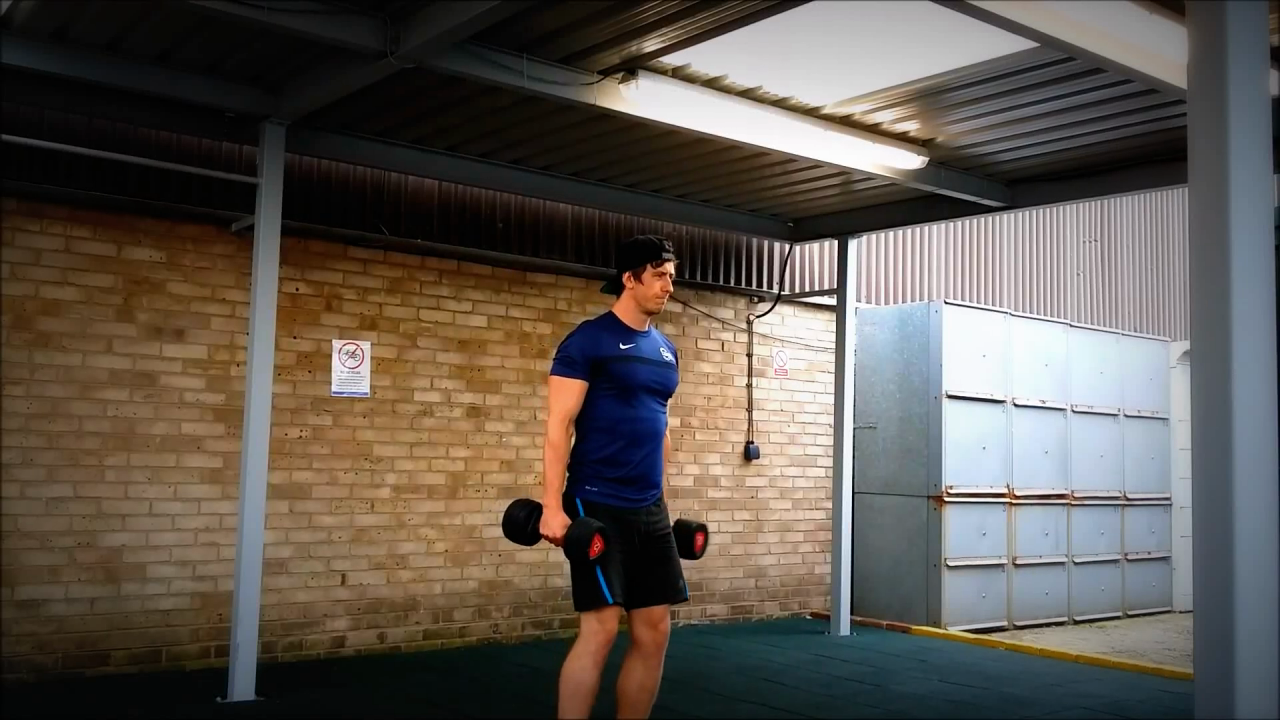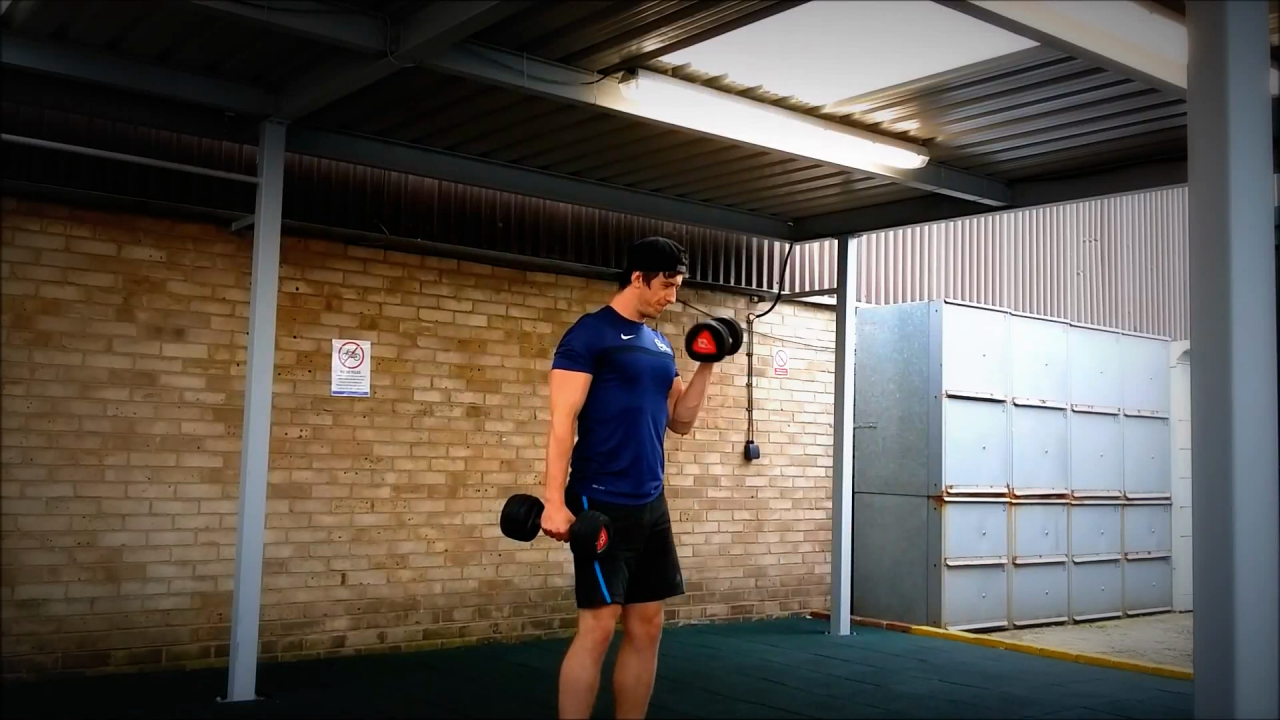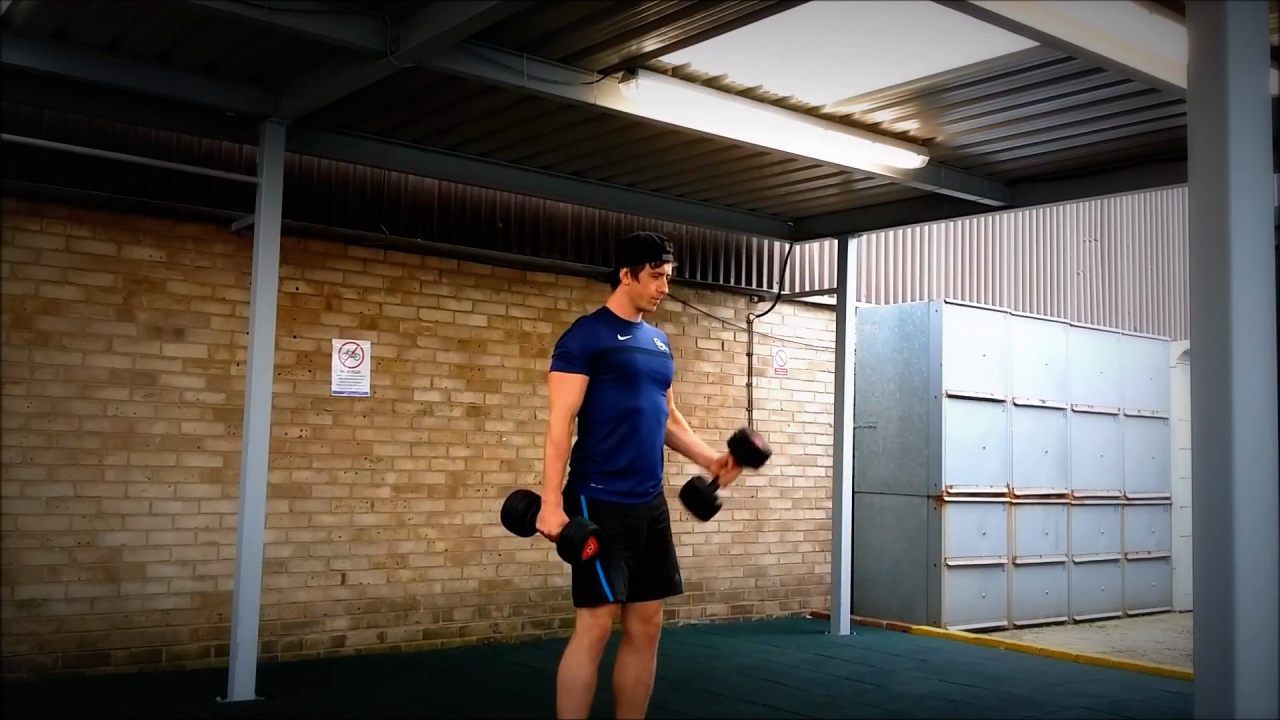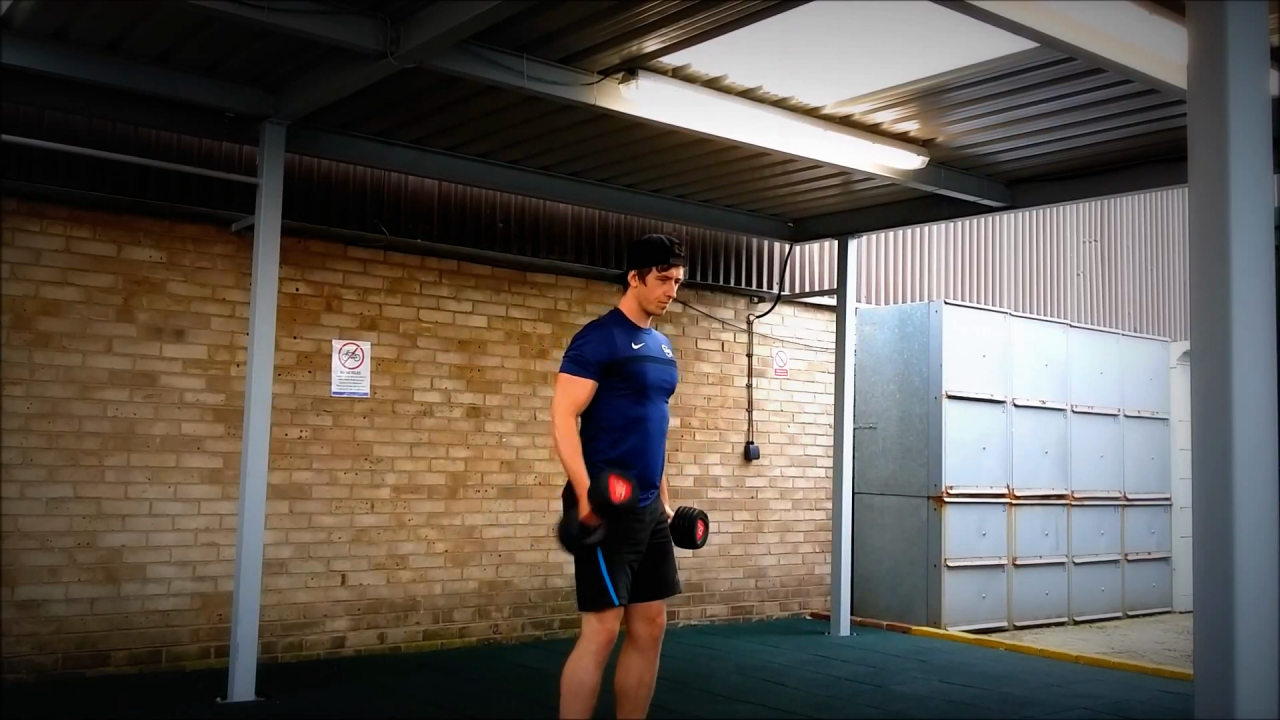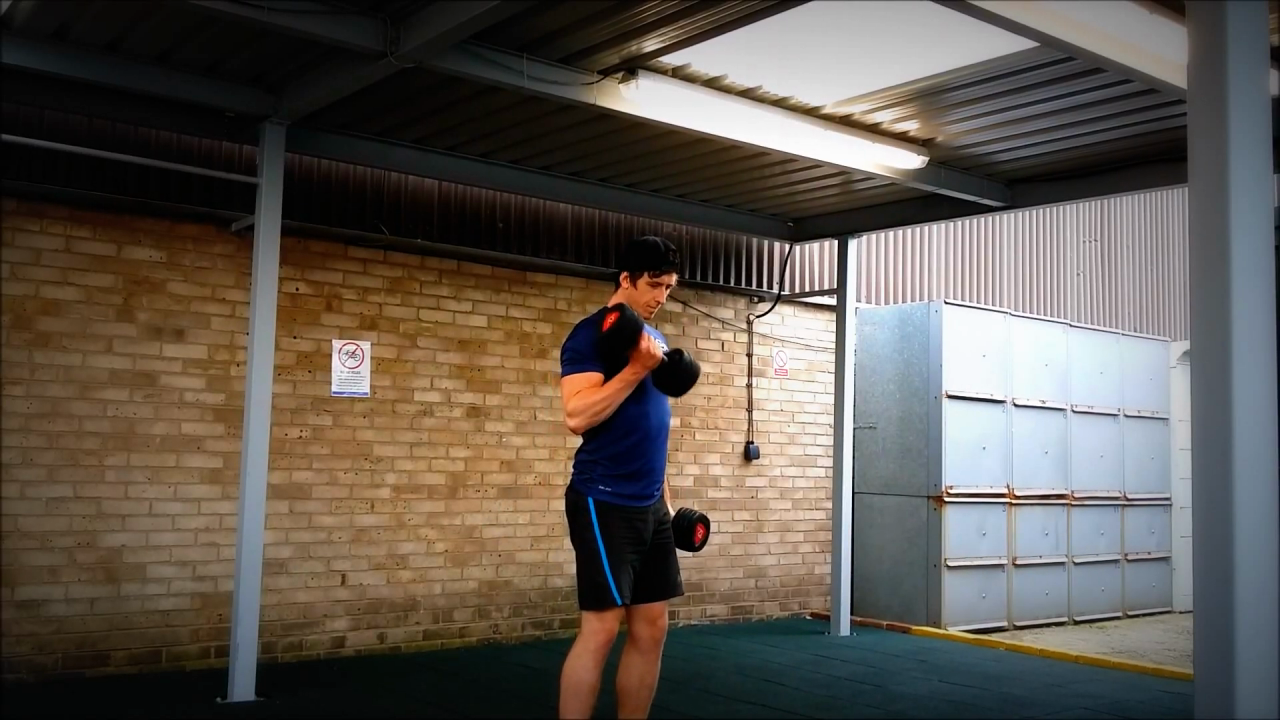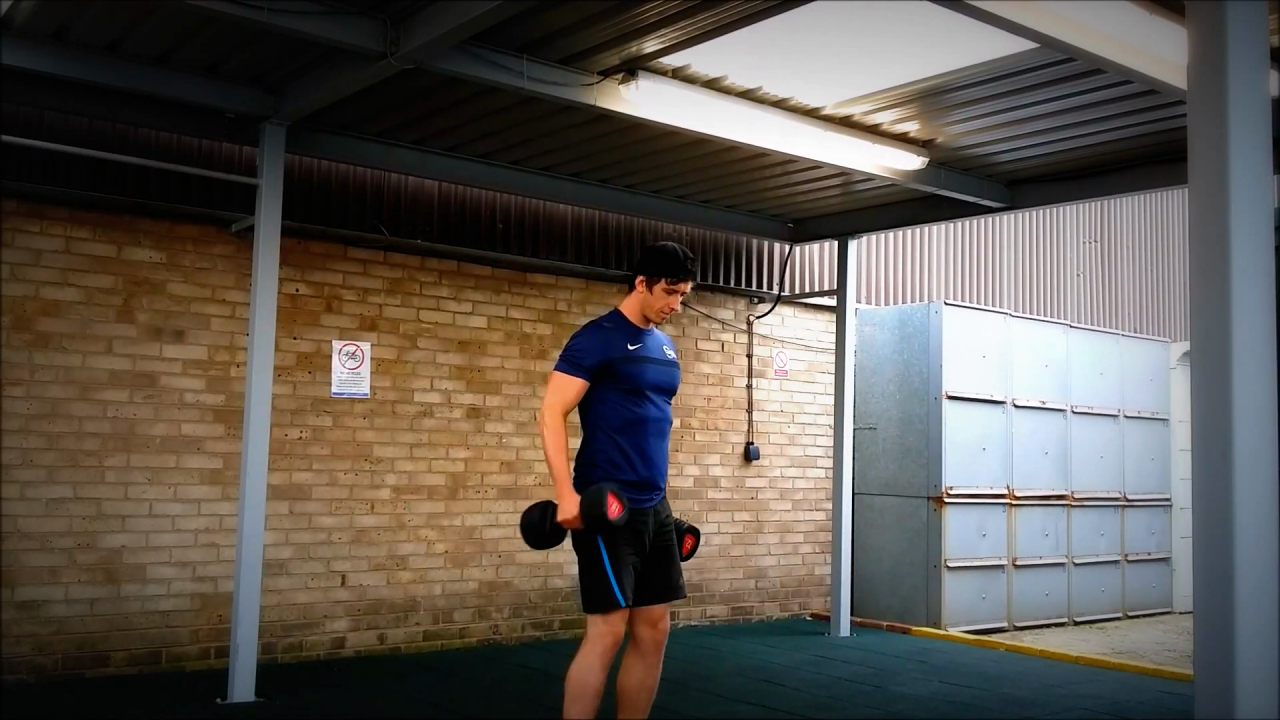
dt=0.7s
person 1, frame 1
left shoulder: (665, 350)
right shoulder: (588, 341)
right elbow: (559, 426)
right wrist: (552, 506)
left hip: (650, 509)
right hip: (596, 505)
left knee: (653, 633)
right knee: (600, 630)
person 1, frame 2
left shoulder: (660, 344)
right shoulder: (589, 334)
left elbow: (680, 421)
right elbow: (563, 420)
left wrist: (706, 365)
right wrist: (554, 500)
left hip: (650, 502)
right hip: (602, 502)
left knee: (646, 627)
right knee: (598, 627)
person 1, frame 3
left shoulder: (658, 342)
right shoulder: (586, 336)
right elbow: (560, 421)
left wrist: (711, 459)
right wrist: (551, 501)
left hip: (650, 501)
right hip: (601, 500)
left knee: (645, 626)
right knee: (595, 625)
person 1, frame 4
left shoulder: (662, 346)
right shoulder: (599, 339)
right elbow: (564, 417)
left wrist: (663, 499)
right wrist: (585, 492)
left hip: (645, 507)
left knee: (650, 627)
right knee: (602, 629)
person 1, frame 5
left shoulder: (653, 339)
right shoulder: (593, 334)
right elbow: (578, 415)
left wrist: (664, 497)
right wrist: (635, 369)
left hip: (648, 503)
right hip: (603, 501)
left knee: (651, 628)
right knee: (601, 628)
person 1, frame 6
left shoulder: (665, 347)
right shoulder: (598, 339)
right elbow: (552, 414)
right wrist: (566, 493)
left hip: (653, 507)
left knee: (653, 631)
right knee: (607, 632)
